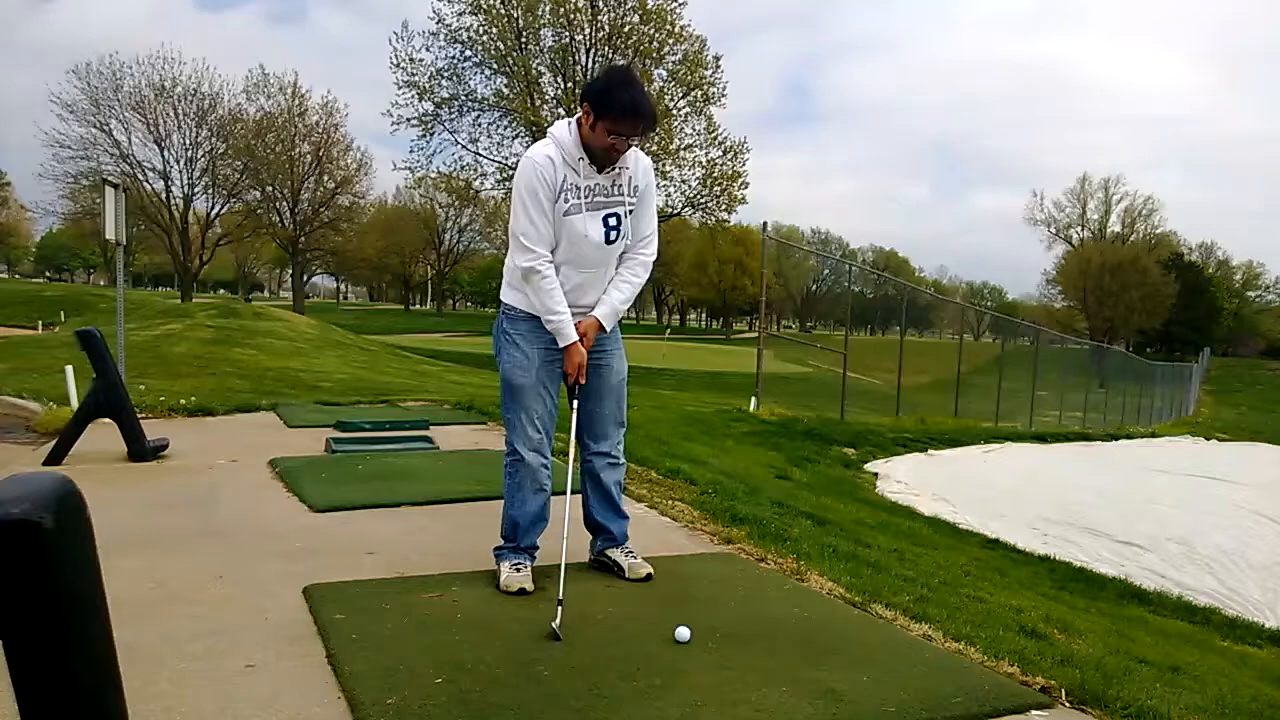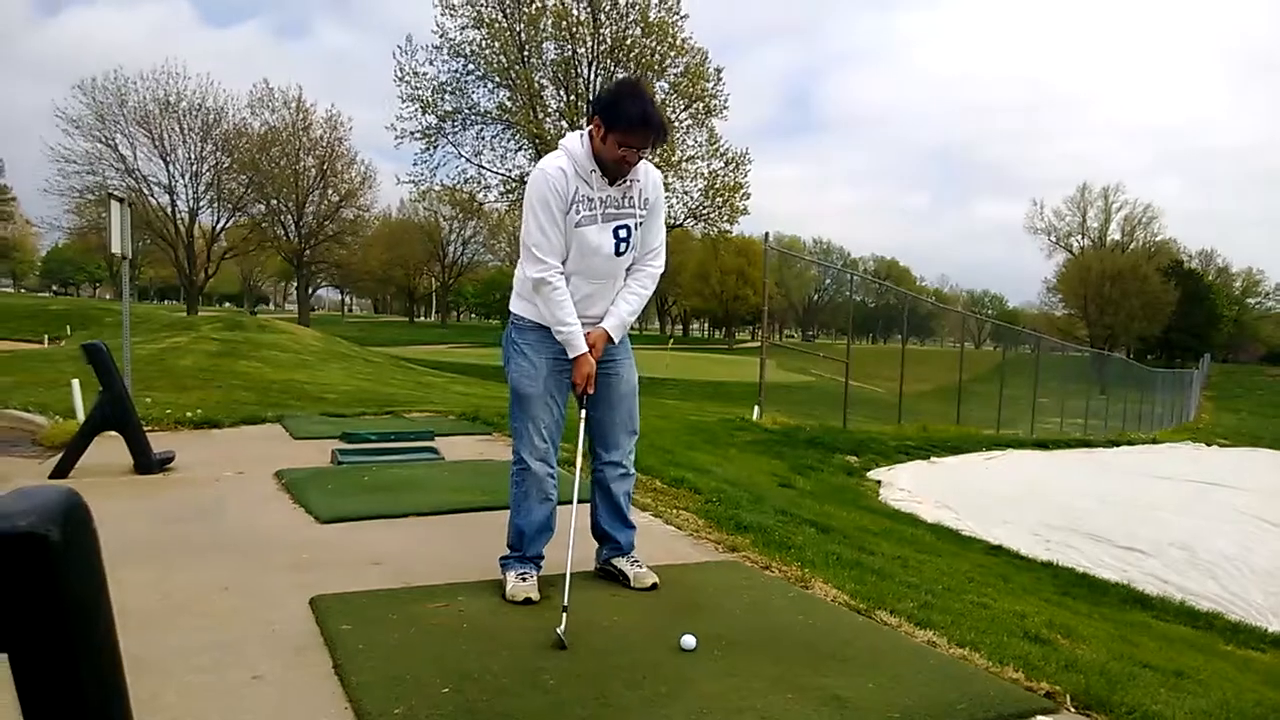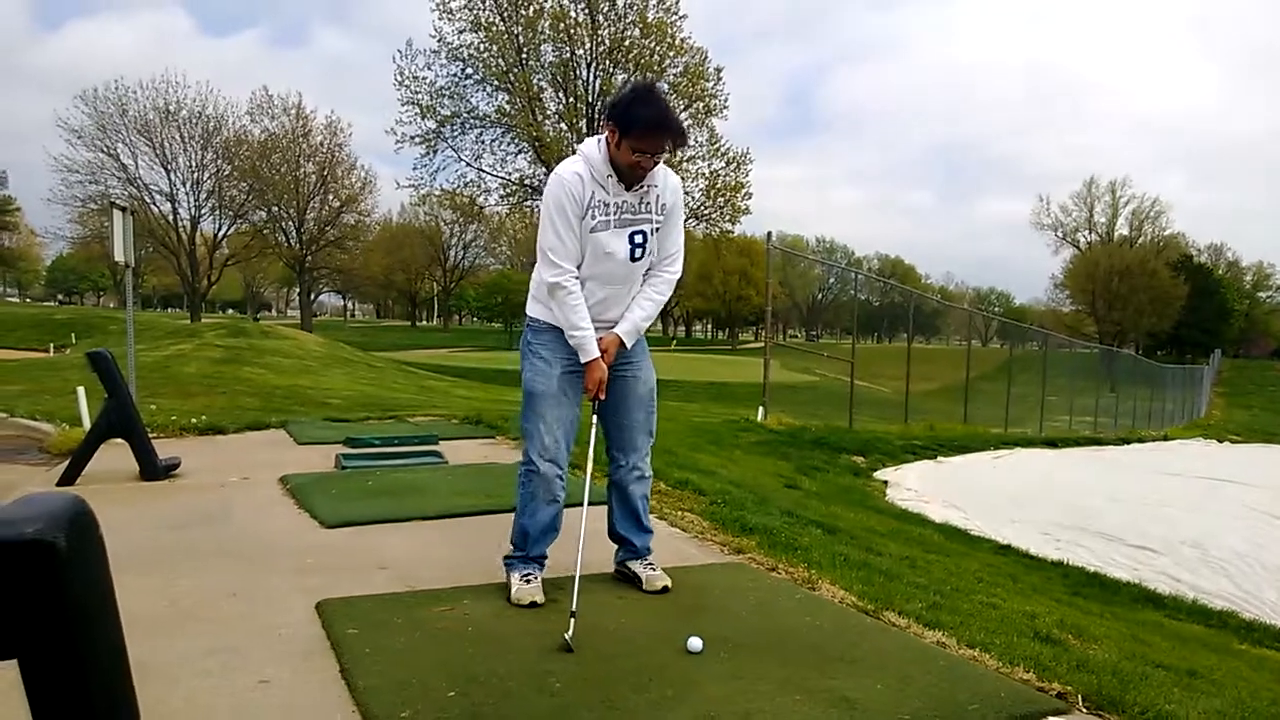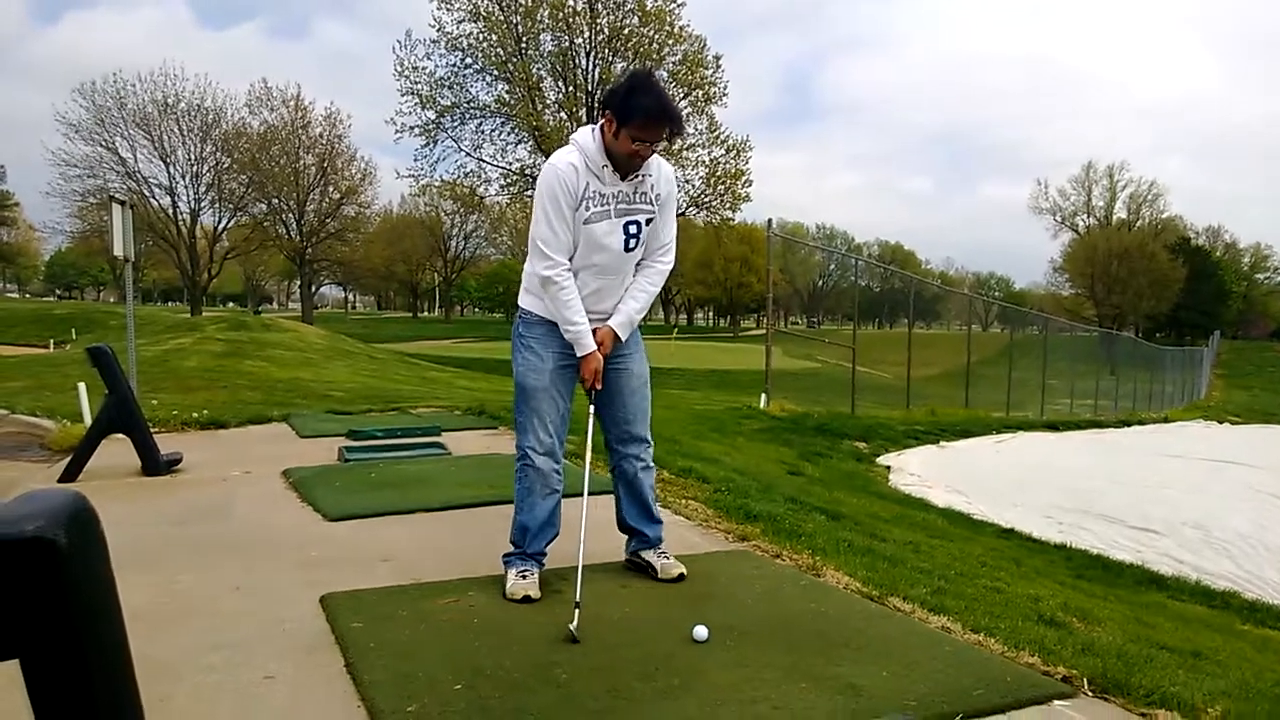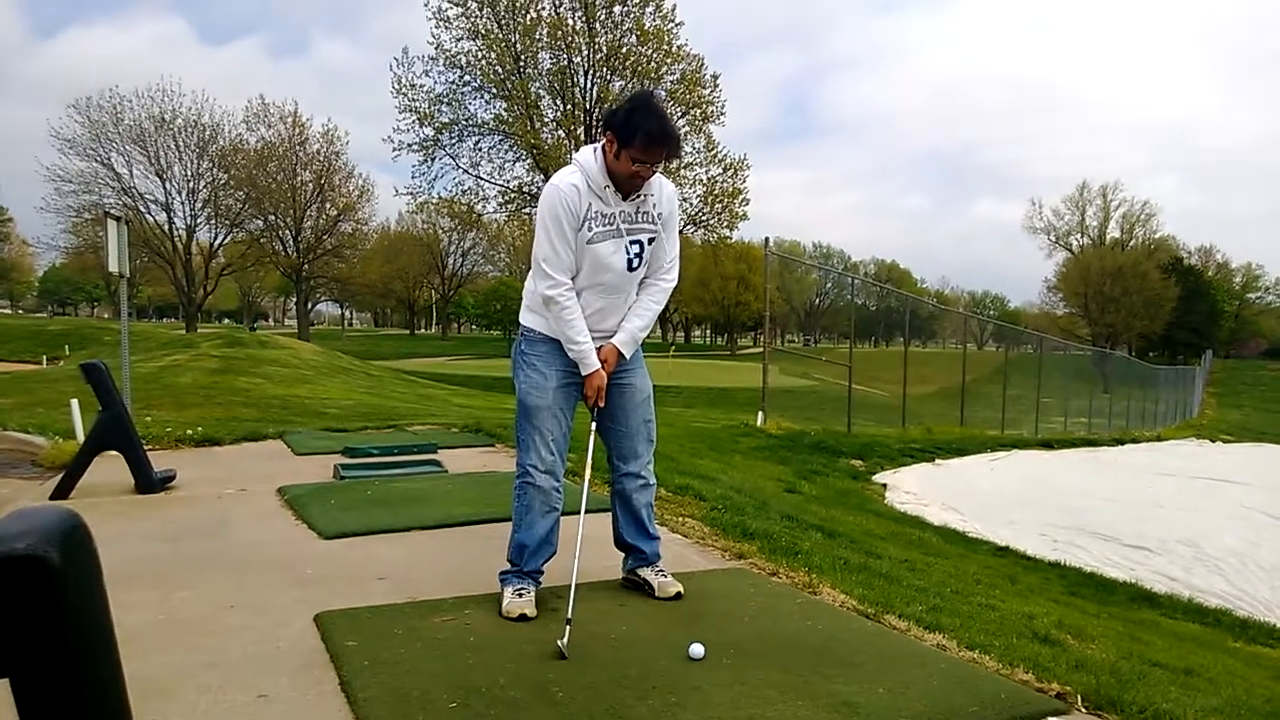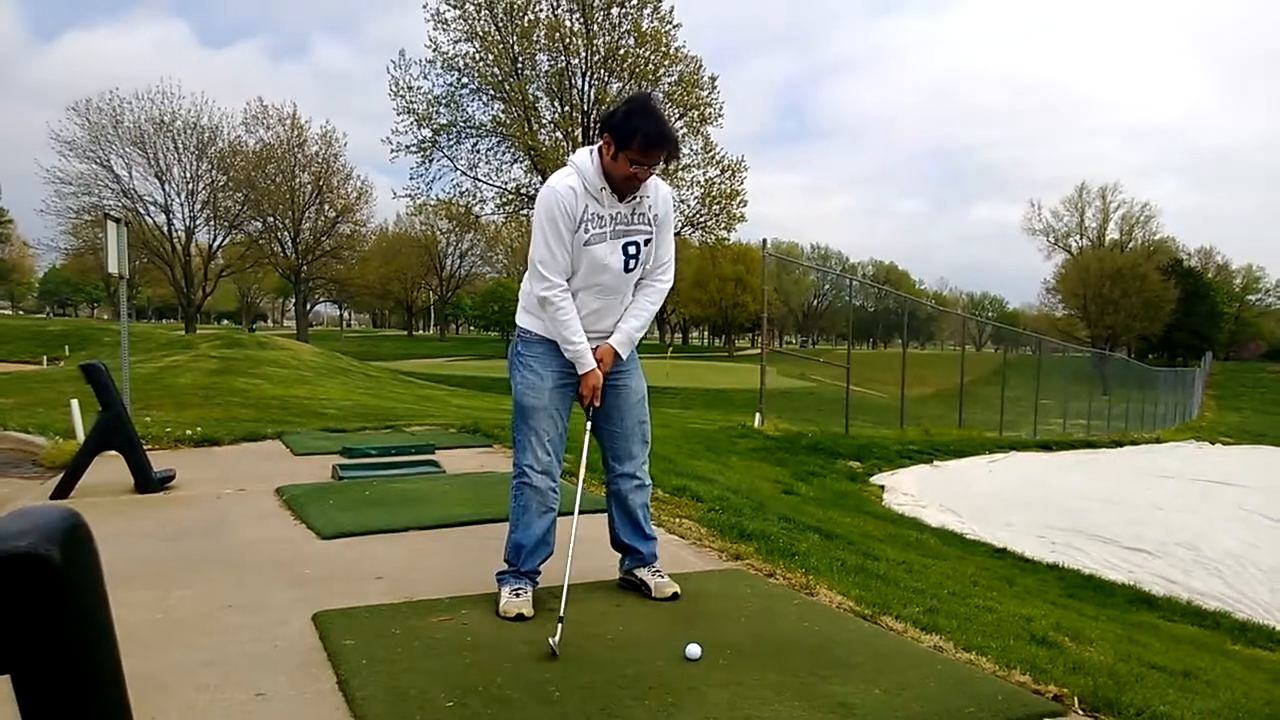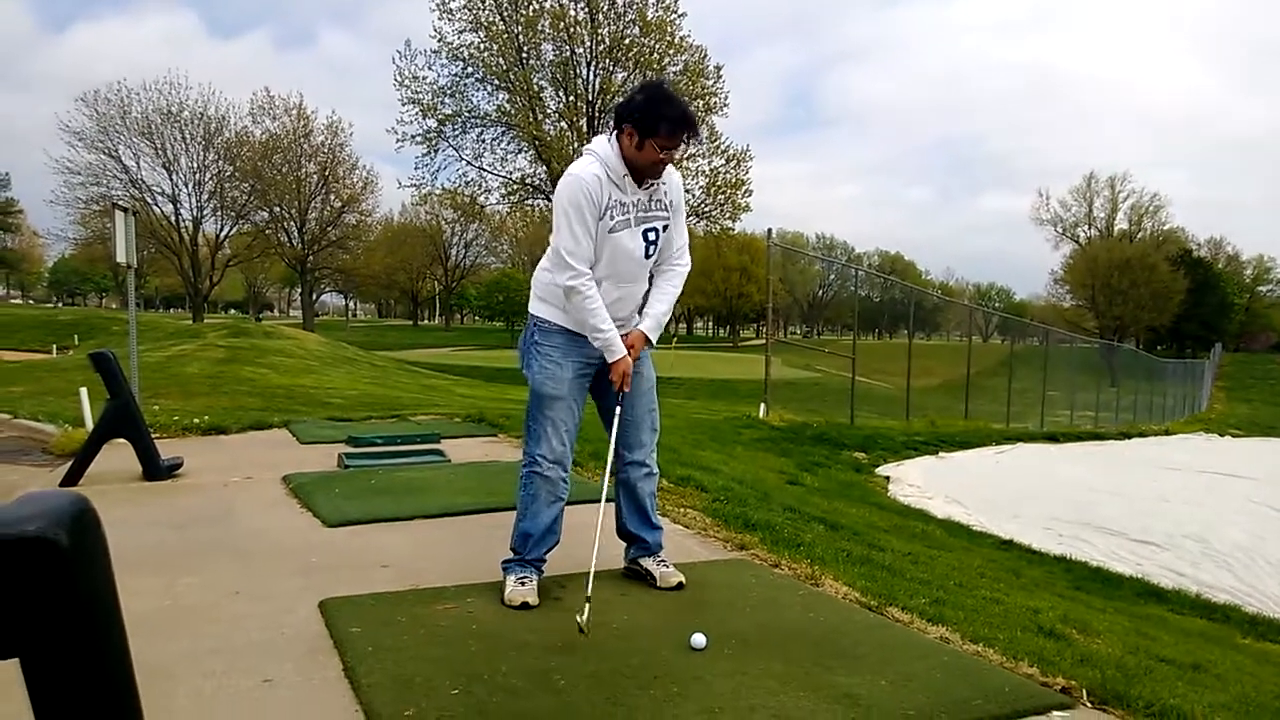
dt=0.4s
person 1, frame 1
left shoulder: (640, 169)
right shoulder: (542, 162)
left elbow: (640, 254)
right elbow: (532, 260)
left wrist: (598, 319)
right wrist: (566, 338)
left hip: (600, 322)
right hip: (534, 319)
left knee: (607, 444)
right knee: (530, 446)
left ankle: (611, 542)
right ankle: (516, 551)
person 1, frame 2
left shoulder: (649, 182)
right shoulder: (553, 175)
left elbow: (648, 266)
right elbow: (543, 271)
left wrist: (606, 331)
right wrist: (576, 348)
left hip: (609, 333)
right hip: (542, 330)
left knee: (617, 453)
right knee: (536, 455)
left ankle: (616, 551)
right ankle: (522, 561)
person 1, frame 3
left shoulder: (668, 187)
right shoulder: (570, 180)
left elbow: (666, 270)
right elbow: (559, 276)
left wrist: (620, 336)
right wrist: (589, 354)
left hip: (625, 336)
right hip: (557, 332)
left knee: (633, 456)
right knee: (546, 455)
left ankle: (634, 553)
right ankle: (526, 561)
person 1, frame 4
left shoulder: (661, 177)
right shoulder: (563, 169)
left elbow: (658, 261)
right elbow: (550, 267)
left wrist: (613, 329)
right wrist: (583, 346)
left hip: (619, 327)
right hip: (550, 325)
left knee: (633, 443)
right knee: (540, 450)
left ankle: (645, 543)
right ankle: (525, 558)
person 1, frame 5
left shoulder: (663, 195)
right shoulder: (566, 189)
left elbow: (661, 278)
right elbow: (554, 286)
left wrist: (618, 346)
right wrist: (588, 362)
left hip: (621, 345)
right hip: (552, 342)
left knee: (636, 462)
right knee: (541, 468)
left ankle: (642, 560)
right ankle: (522, 576)
person 1, frame 6
left shoulder: (658, 197)
right shoulder: (562, 192)
left elbow: (657, 280)
right elbow: (549, 287)
left wrist: (614, 347)
right wrist: (583, 362)
left hip: (616, 346)
right hip: (548, 343)
left knee: (631, 463)
right knee: (537, 468)
left ankle: (639, 562)
right ankle: (519, 576)
person 1, frame 7
left shoulder: (670, 184)
right shoulder: (584, 179)
left elbow: (675, 263)
right elbow: (574, 277)
left wrist: (644, 331)
right wrist: (610, 350)
left hip: (630, 334)
right hip: (563, 330)
left knee: (639, 450)
right knee: (549, 456)
left ankle: (644, 550)
right ankle: (525, 564)
